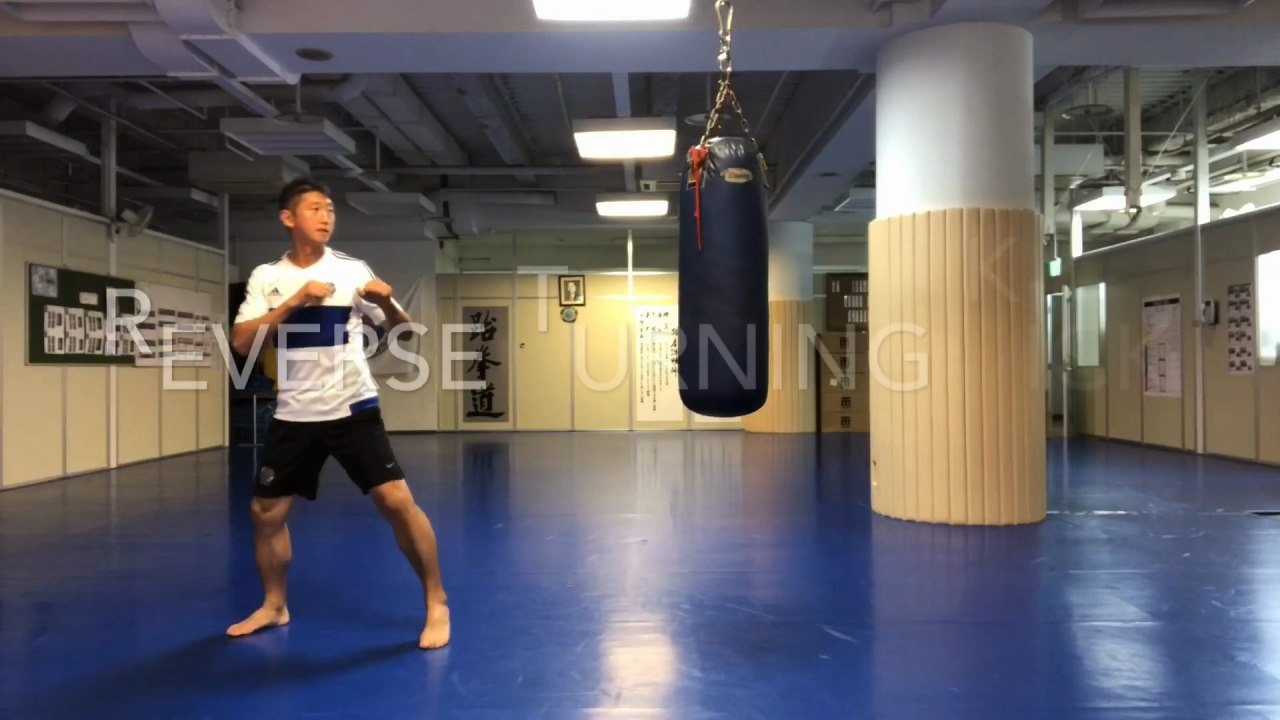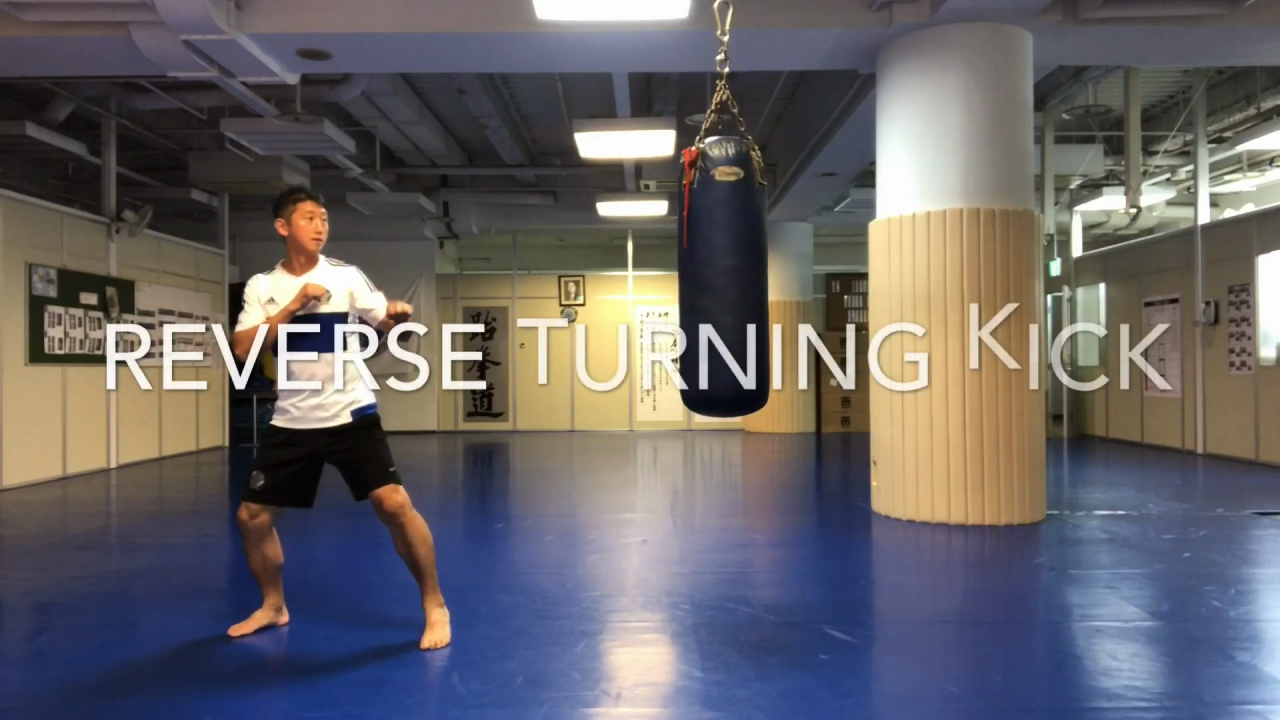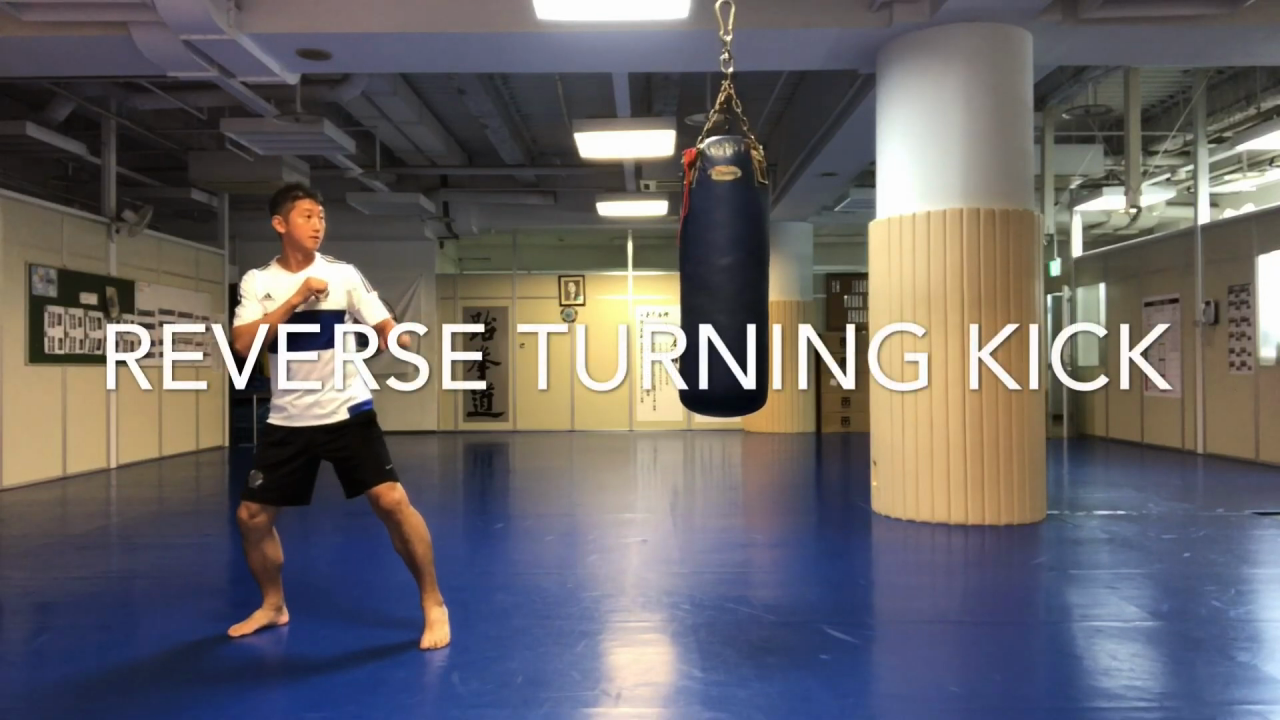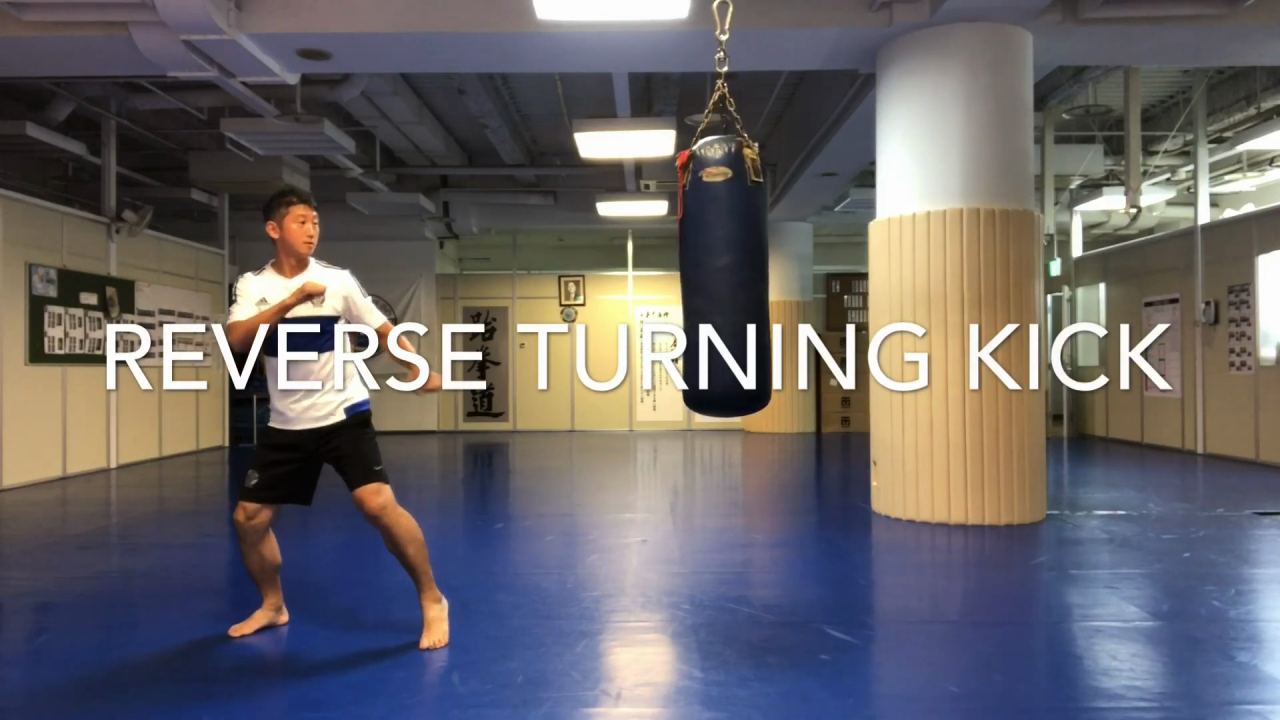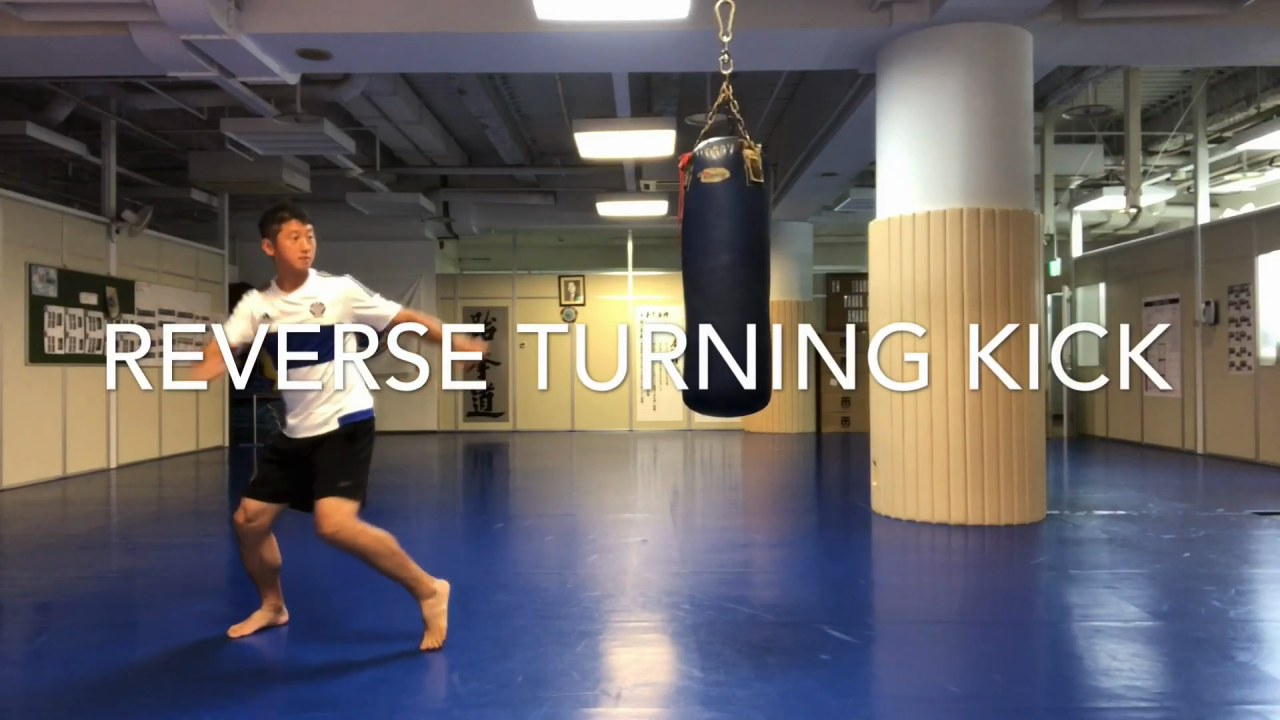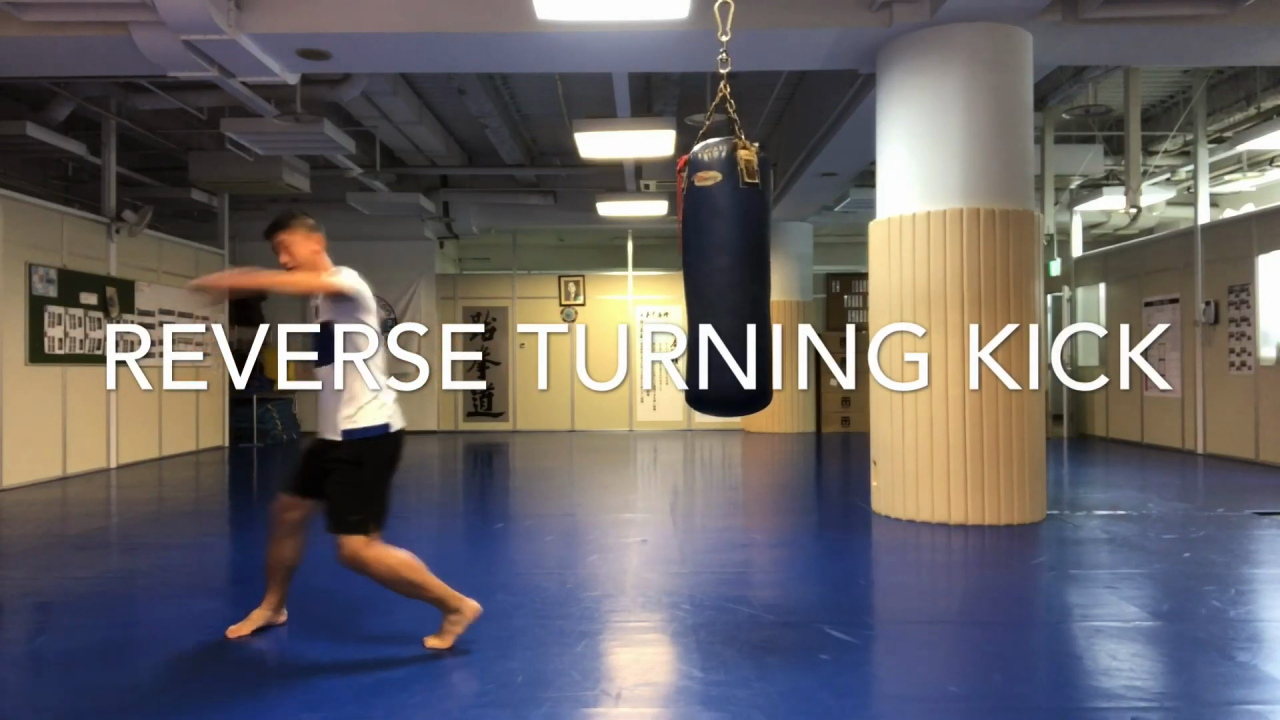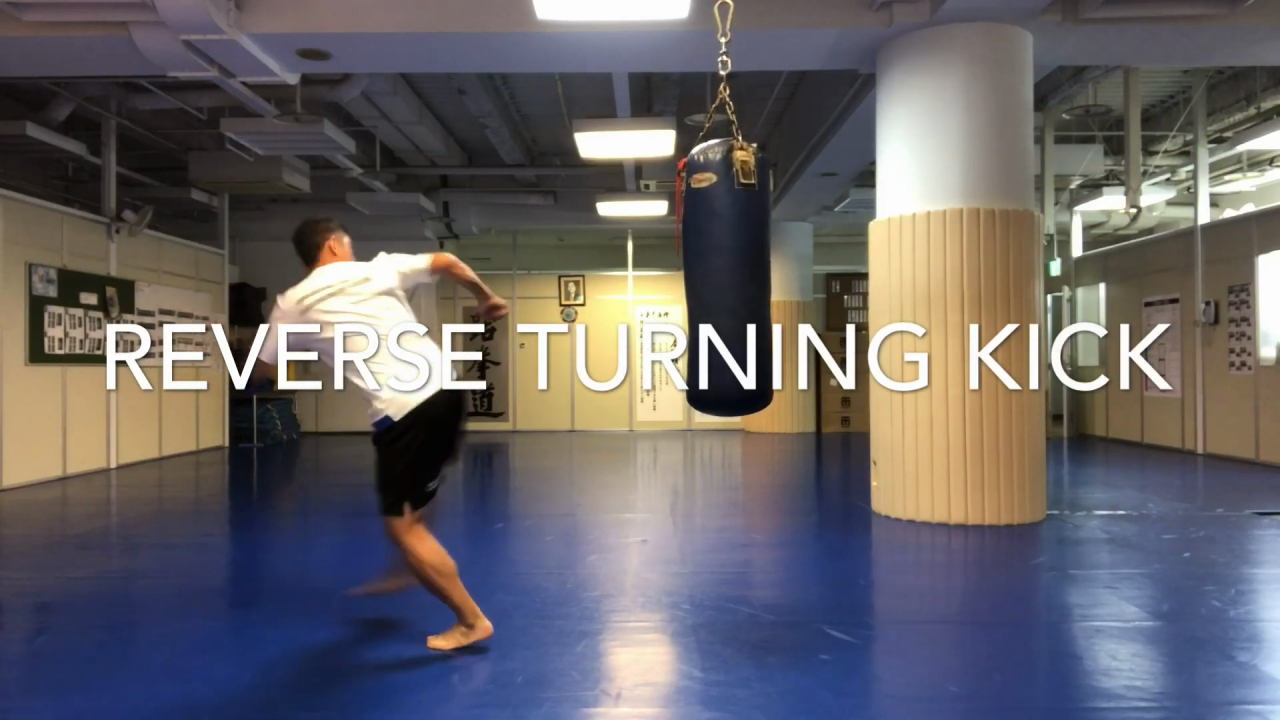
dt=0.7s
person 1, frame 1
left shoulder: (351, 269)
right shoulder: (266, 277)
left elbow: (401, 331)
right elbow: (242, 343)
left wrist: (386, 304)
right wrist: (294, 301)
left hip: (352, 408)
right hip: (294, 415)
left knee: (396, 500)
right knee: (266, 511)
left ankle: (437, 604)
right ankle: (274, 605)
person 1, frame 2
left shoulder: (346, 276)
right shoulder: (261, 286)
left elbow: (391, 328)
right elbow: (243, 350)
left wrist: (400, 315)
right wrist: (294, 305)
left hip: (350, 415)
right hip: (291, 422)
left knee: (394, 504)
right knee: (252, 516)
left ankle: (434, 606)
right ankle: (273, 606)
person 1, frame 3
left shoulder: (343, 274)
right shoulder: (257, 281)
left elbow: (382, 325)
right elbow: (243, 344)
left wrist: (395, 337)
right wrist: (296, 299)
left hip: (347, 412)
right hip: (287, 421)
left knee: (391, 501)
right knee: (252, 516)
left ankle: (433, 604)
right ankle: (273, 605)
person 1, frame 4
left shoulder: (338, 280)
right shoulder: (252, 285)
left elbow: (382, 328)
right elbow: (236, 340)
left wrist: (419, 366)
right wrist: (291, 300)
left hip: (344, 414)
right hip: (286, 425)
left knee: (378, 503)
right knee: (249, 518)
left ankle: (432, 600)
right ankle: (273, 605)
person 1, frame 5
left shoulder: (340, 291)
right shoulder: (254, 305)
left elbow: (406, 317)
right elbow: (217, 349)
left wrist: (458, 341)
right wrist: (196, 374)
left hip: (347, 425)
right hip: (296, 433)
left knee: (335, 524)
right knee: (248, 519)
left ankle: (429, 591)
right ankle: (272, 606)
person 1, frame 6
left shoulder: (345, 287)
right shoulder: (322, 301)
left elbow: (327, 282)
left wrist: (242, 279)
left hip: (367, 435)
right hip: (336, 435)
left knee: (358, 549)
right knee: (287, 513)
left ankle: (456, 606)
right ankle: (273, 606)
person 1, frame 7
left shoulder: (290, 304)
right shoulder: (376, 269)
left elbow: (264, 369)
right elbow: (444, 261)
right wrist: (486, 297)
left hip: (402, 412)
right hip: (443, 386)
left knee: (404, 525)
left ankle: (471, 622)
right ankle: (402, 571)
